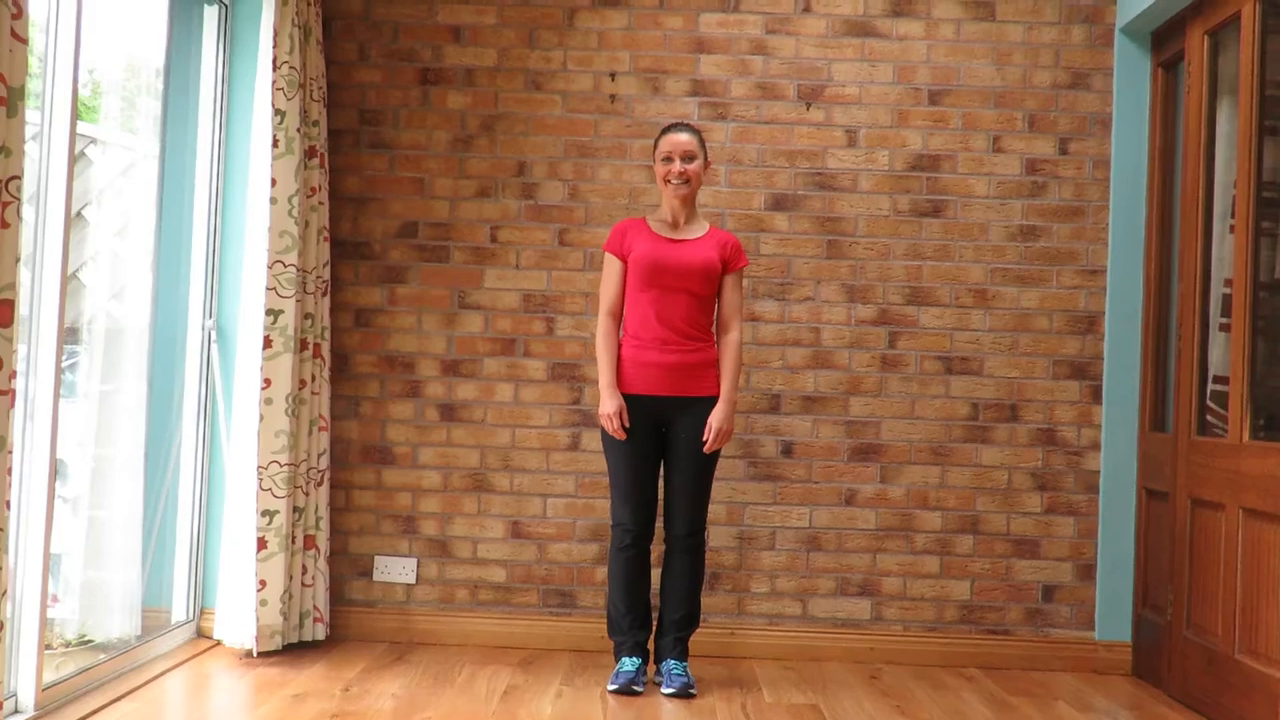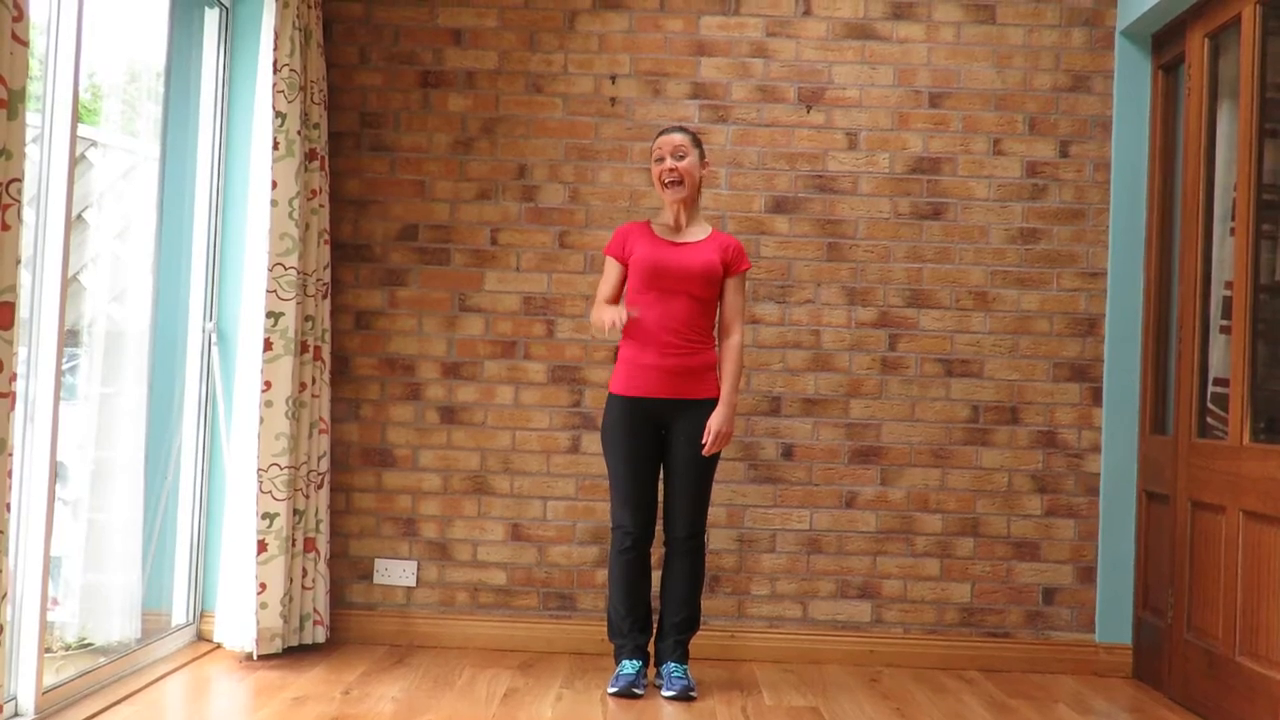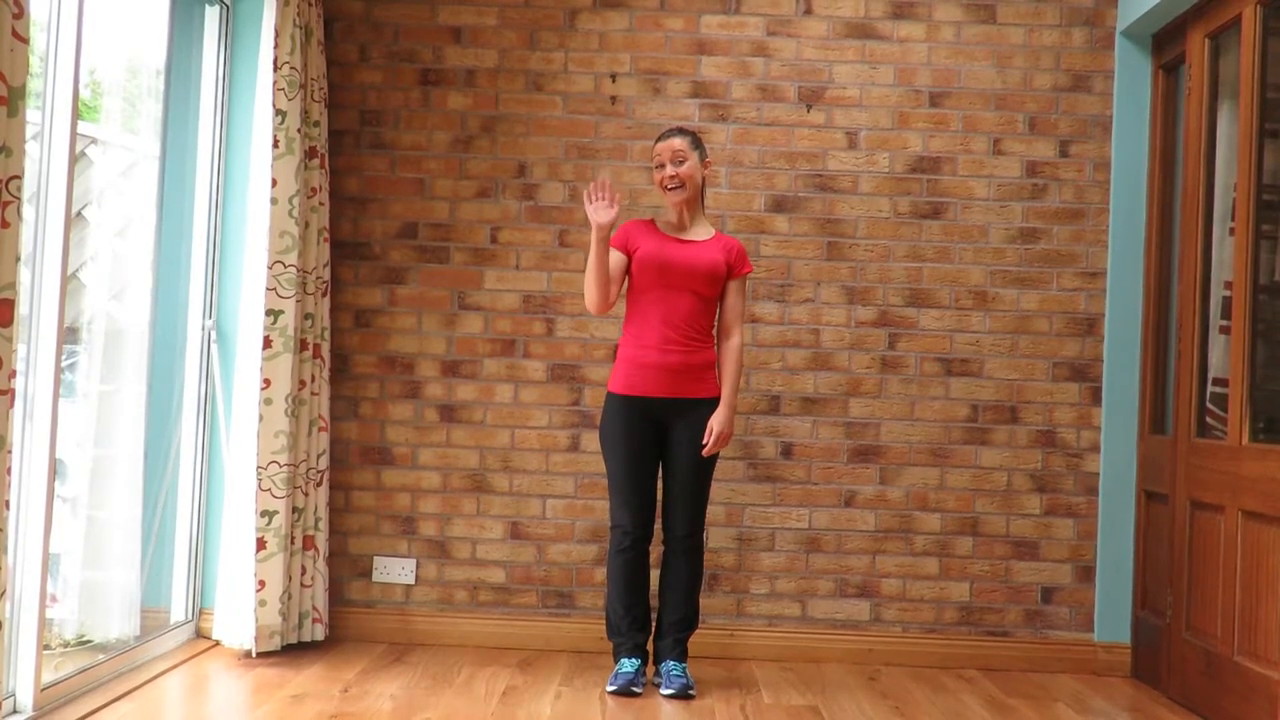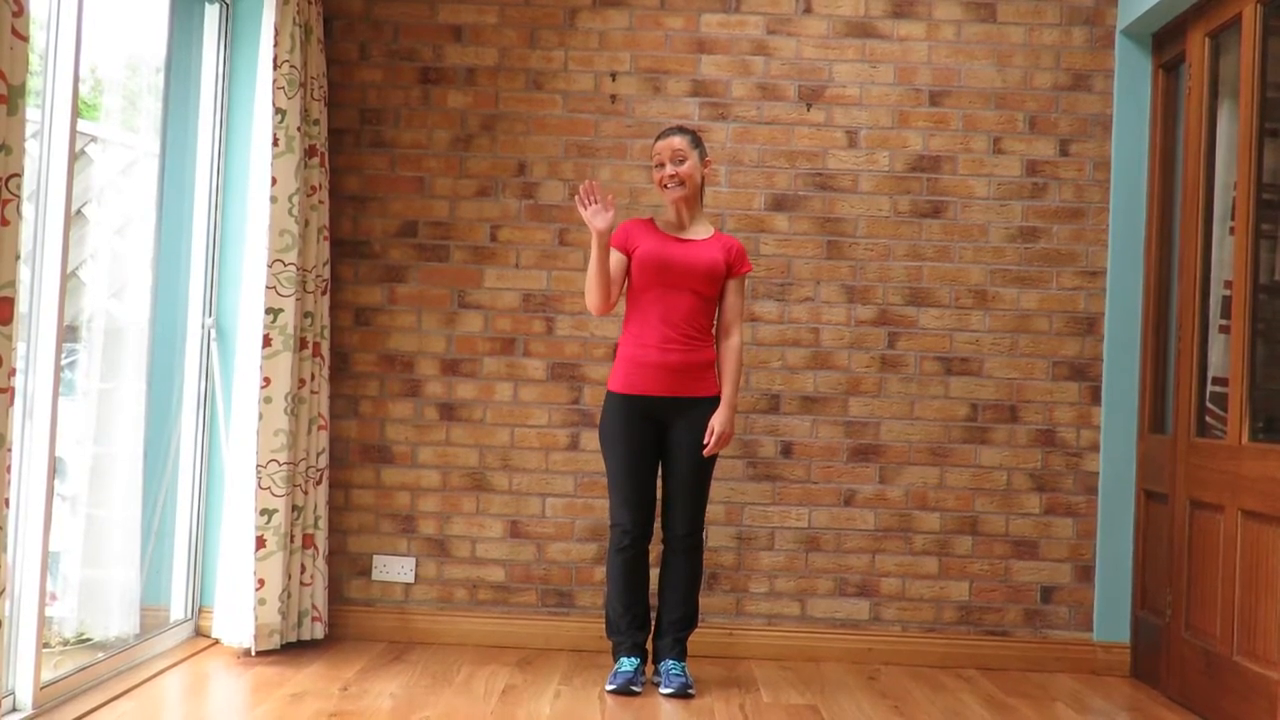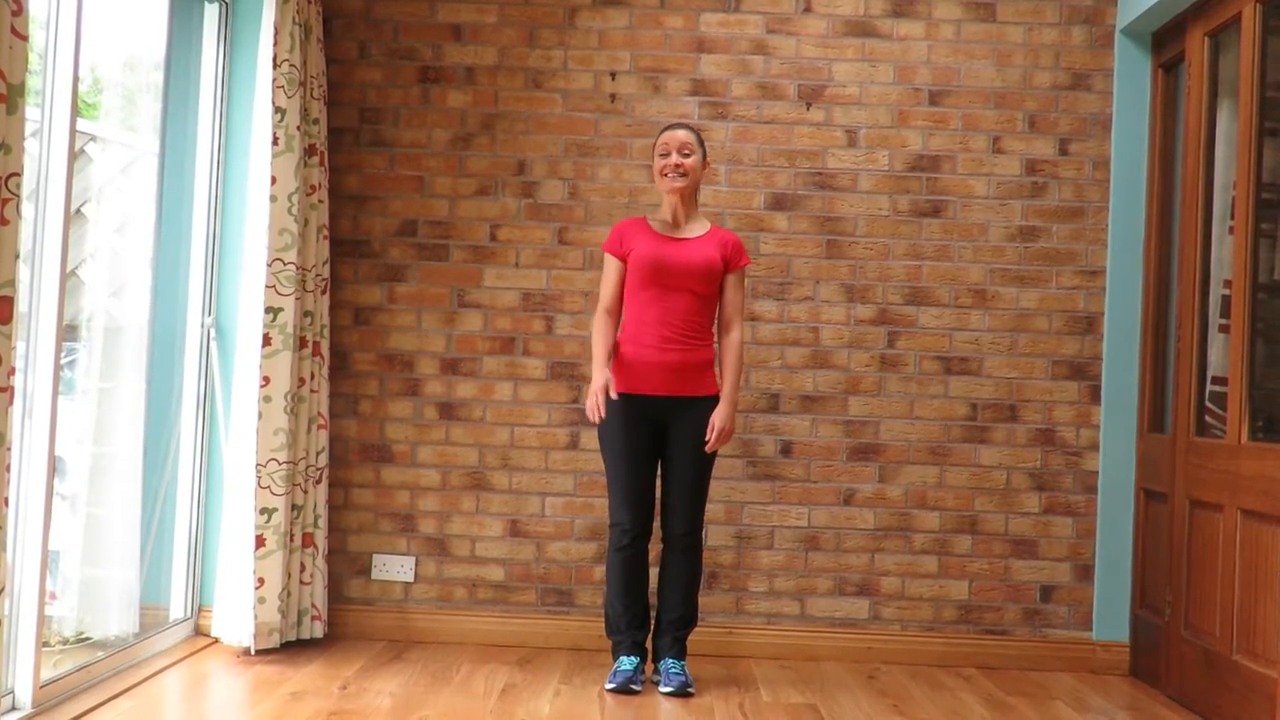
dt=0.4s
person 1, frame 1
left shoulder: (724, 246)
right shoulder: (626, 235)
left elbow: (730, 330)
right elbow: (608, 320)
left wrist: (727, 402)
right wrist: (607, 390)
left hip: (695, 402)
right hip: (634, 397)
left knee: (686, 530)
right knee: (630, 527)
left ankle: (674, 655)
right ankle: (629, 653)
person 1, frame 2
left shoulder: (726, 249)
right shoulder: (629, 237)
left elbow: (732, 334)
right elbow: (598, 310)
left wrist: (726, 405)
right wrist: (612, 313)
left hip: (695, 405)
right hip: (632, 399)
left knee: (686, 533)
right knee: (630, 530)
left ankle: (674, 658)
right ankle: (630, 655)
person 1, frame 3
left shoulder: (729, 250)
right shoulder: (632, 234)
left elbow: (731, 335)
right elbow: (598, 302)
left wrist: (727, 405)
right wrist: (599, 231)
left hip: (696, 403)
right hip: (631, 398)
left knee: (685, 531)
right knee: (630, 528)
left ankle: (674, 655)
right ankle: (629, 653)
person 1, frame 4
left shoulder: (728, 250)
right shoulder: (632, 233)
left elbow: (731, 335)
right elbow: (599, 305)
left wrist: (727, 406)
right wrist: (600, 237)
left hip: (695, 403)
right hip: (631, 397)
left knee: (684, 531)
right knee: (629, 528)
left ankle: (672, 655)
right ankle: (628, 653)
person 1, frame 5
left shoulder: (725, 245)
right shoulder: (626, 234)
left elbow: (731, 330)
right elbow: (606, 315)
left wrist: (728, 401)
right wrist: (600, 369)
left hip: (694, 401)
right hip: (631, 397)
left knee: (684, 529)
right knee: (628, 526)
left ankle: (672, 653)
right ankle: (628, 651)
